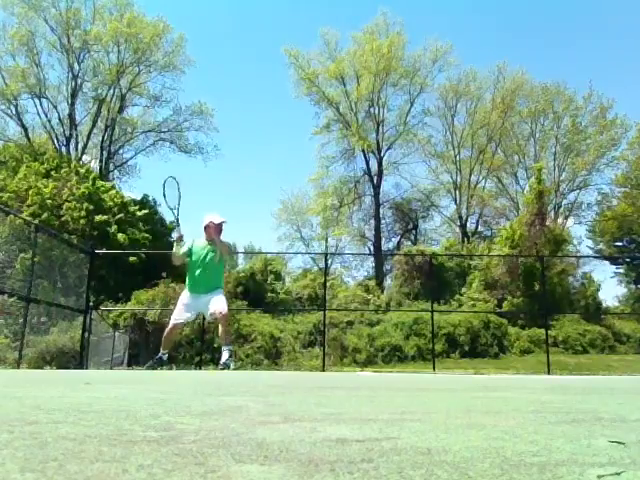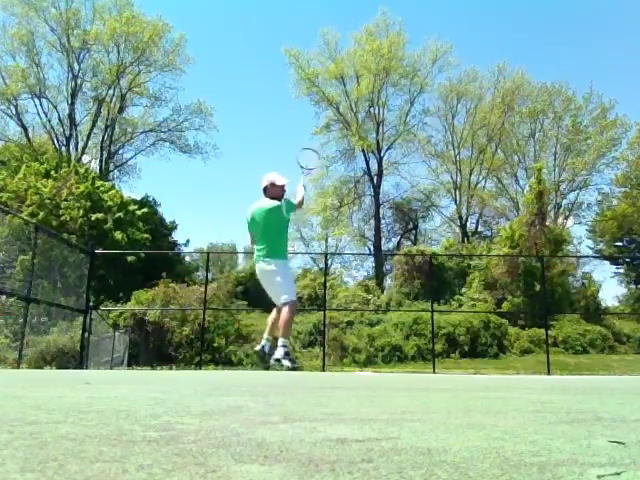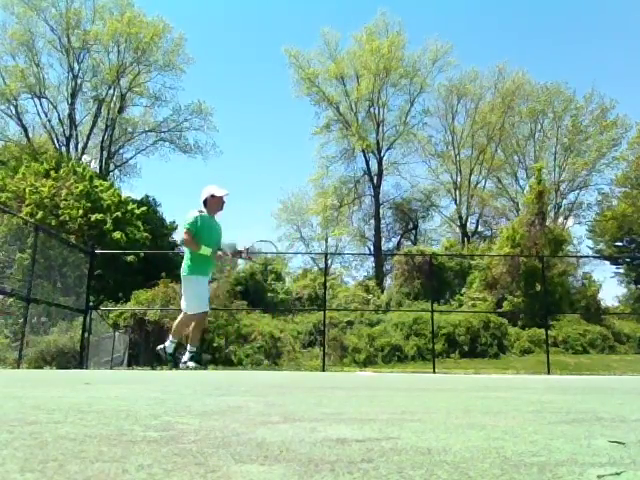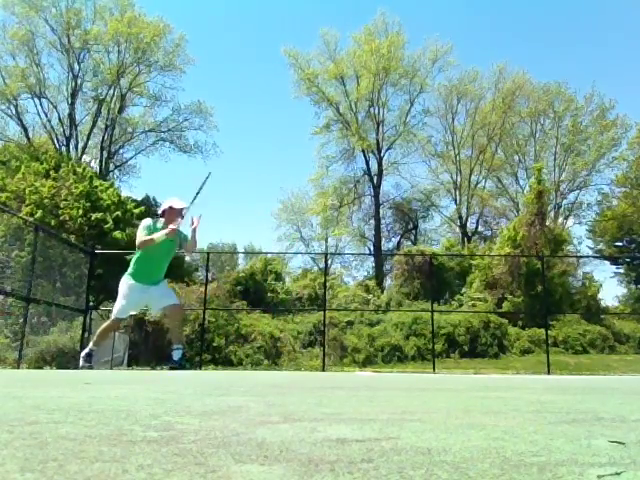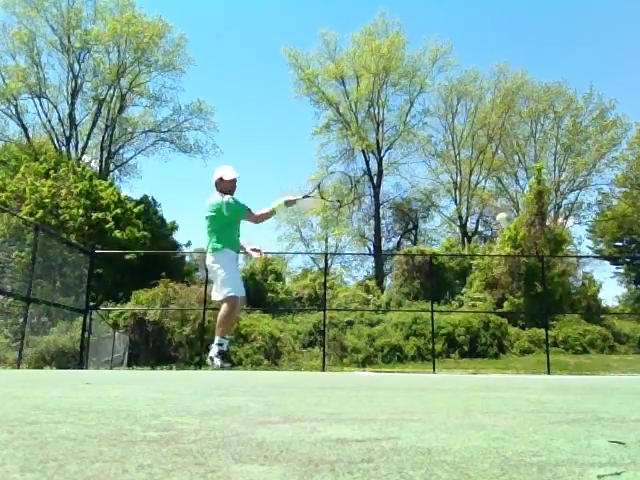
dt=1s
person 1, frame 1
left shoulder: (222, 245)
right shoulder: (192, 244)
left elbow: (227, 253)
right elbow: (177, 261)
left wrist: (216, 238)
right wrist: (178, 246)
left hip: (213, 292)
right hip: (190, 294)
left knee: (223, 314)
right knee: (174, 327)
left ankle: (226, 357)
right ankle: (162, 356)
person 1, frame 2
left shoulder: (254, 212)
right shoulder: (280, 206)
left elbow: (253, 242)
right elbow: (298, 203)
right wrist: (300, 186)
left hip: (264, 264)
right hip: (276, 263)
left knee: (281, 306)
right knee: (290, 304)
left ankle: (265, 345)
right ankle: (281, 352)
person 1, frame 3
left shoulder: (216, 226)
right shoulder: (196, 216)
left elbow: (214, 252)
right elbow: (185, 239)
left wrist: (233, 254)
right wrist: (210, 252)
left hip: (203, 275)
right hip: (194, 273)
left knee: (189, 315)
right knee: (200, 316)
left ankle: (168, 348)
right ankle: (189, 356)
person 1, frame 4
left shoulder: (178, 235)
right shoulder: (149, 224)
left elbow: (190, 250)
right elbow: (140, 244)
left wrist: (194, 230)
right wrist: (166, 233)
left hip: (157, 284)
right hip: (133, 282)
left knee: (176, 311)
right knee: (116, 321)
left ankle: (177, 357)
right ankle: (88, 352)
person 1, frame 5
left shoulder: (221, 202)
right shoulder: (225, 201)
right elbow: (256, 218)
left wrist: (245, 249)
right wrist: (280, 203)
left hip: (227, 257)
right hip: (221, 256)
left knee: (238, 302)
right knee: (231, 300)
left ankle: (220, 347)
right ankle: (217, 349)
